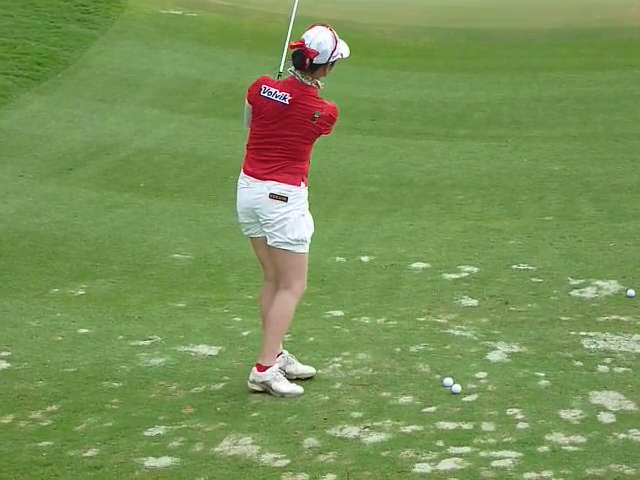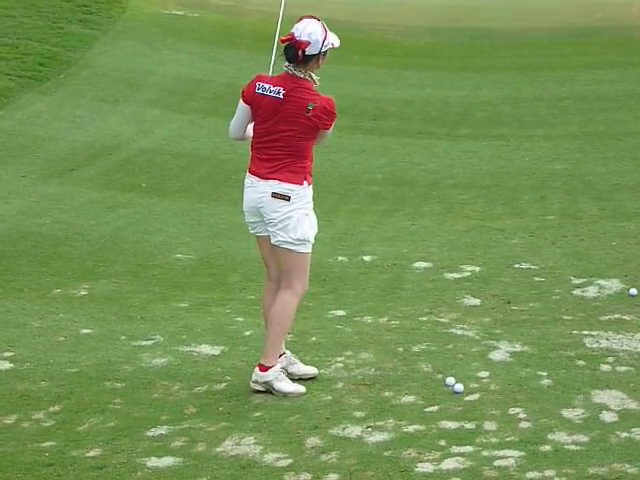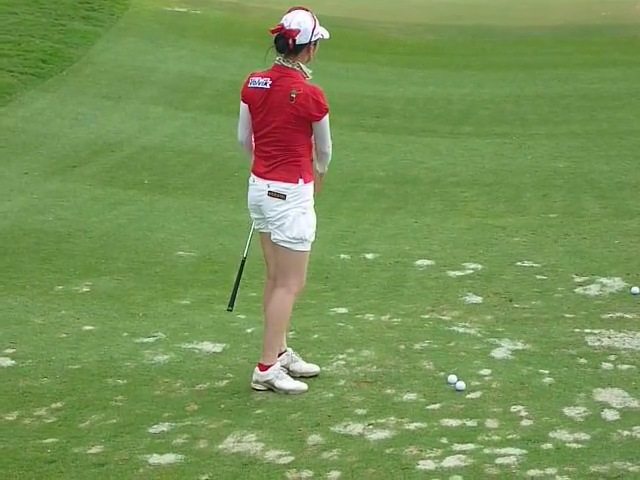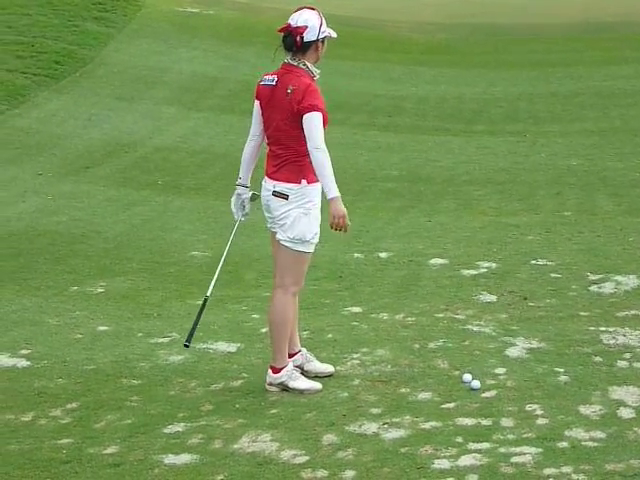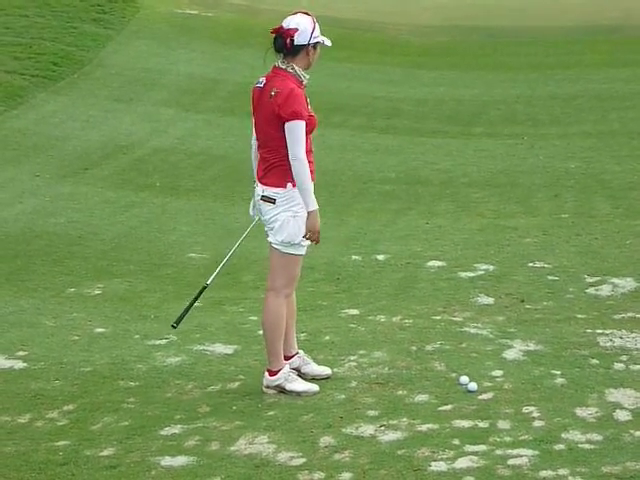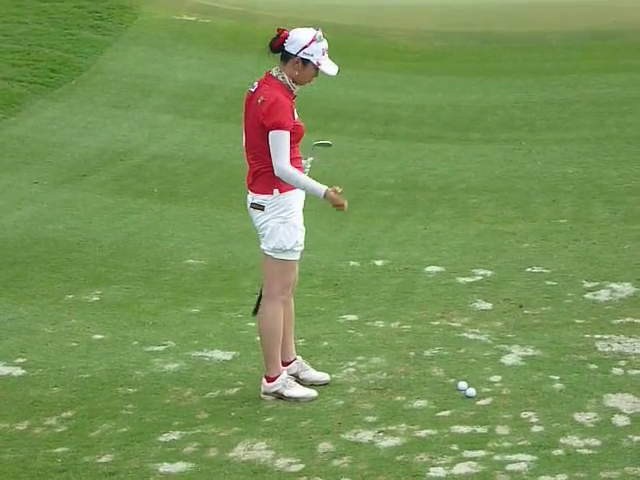
dt=0.4s
person 1, frame 1
left shoulder: (260, 87)
right shoulder: (326, 112)
left hip: (249, 190)
right hip: (283, 198)
left knee: (273, 279)
right knee: (293, 286)
left ankle: (276, 355)
right ankle: (264, 369)
person 1, frame 2
left shoulder: (257, 86)
right shoulder: (324, 106)
left elbow: (235, 132)
left hip: (255, 189)
right hip: (288, 197)
left knee: (275, 279)
right knee: (294, 286)
left ankle: (279, 355)
right ankle: (266, 369)
person 1, frame 3
left shoulder: (253, 83)
right shoulder: (311, 95)
left elbow: (243, 138)
right elbow: (324, 149)
right wrist: (319, 172)
left hip: (260, 187)
right hip: (290, 195)
left knee: (276, 278)
right knee: (290, 284)
left ankle: (280, 353)
right ankle: (266, 368)
person 1, frame 4
left shoulder: (268, 82)
right shoulder: (306, 90)
left elbow: (255, 138)
right elbow: (316, 148)
left wrist: (242, 184)
right wrist: (334, 198)
left hip: (275, 187)
right hip: (297, 194)
left knee: (289, 281)
right knee: (288, 286)
left ankle: (294, 353)
right ankle: (279, 371)
person 1, frame 5
left shoulder: (265, 84)
right shoulder: (291, 93)
right elbow: (297, 158)
left wrist: (259, 188)
right wrist: (312, 209)
left hip: (271, 190)
right hip: (287, 196)
left knee: (287, 282)
right knee: (279, 288)
left ankle: (291, 355)
right ankle: (275, 373)
person 1, frame 6
left shoulder: (264, 88)
right shoulder: (277, 101)
left elbow: (250, 143)
right elbow: (282, 168)
right wrist: (323, 193)
left hip: (271, 198)
right hip: (278, 202)
left knee: (285, 287)
right knee: (276, 293)
left ankle: (289, 361)
right ankle: (274, 379)
